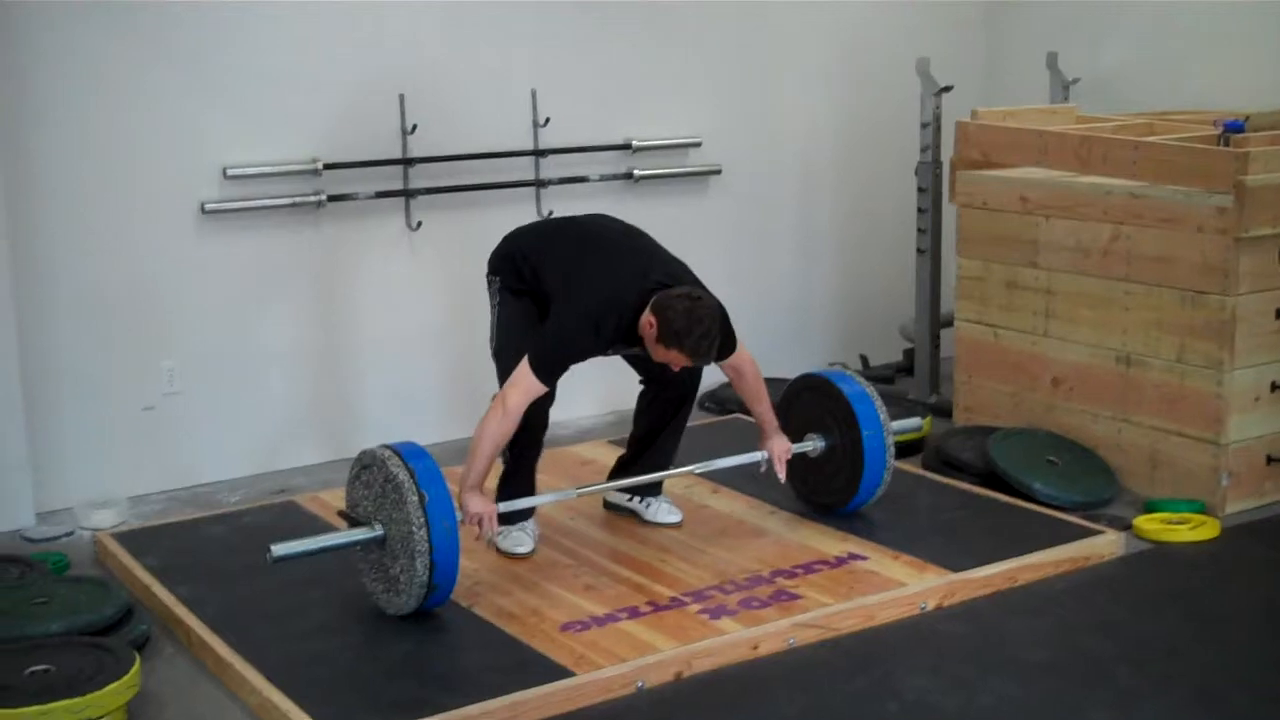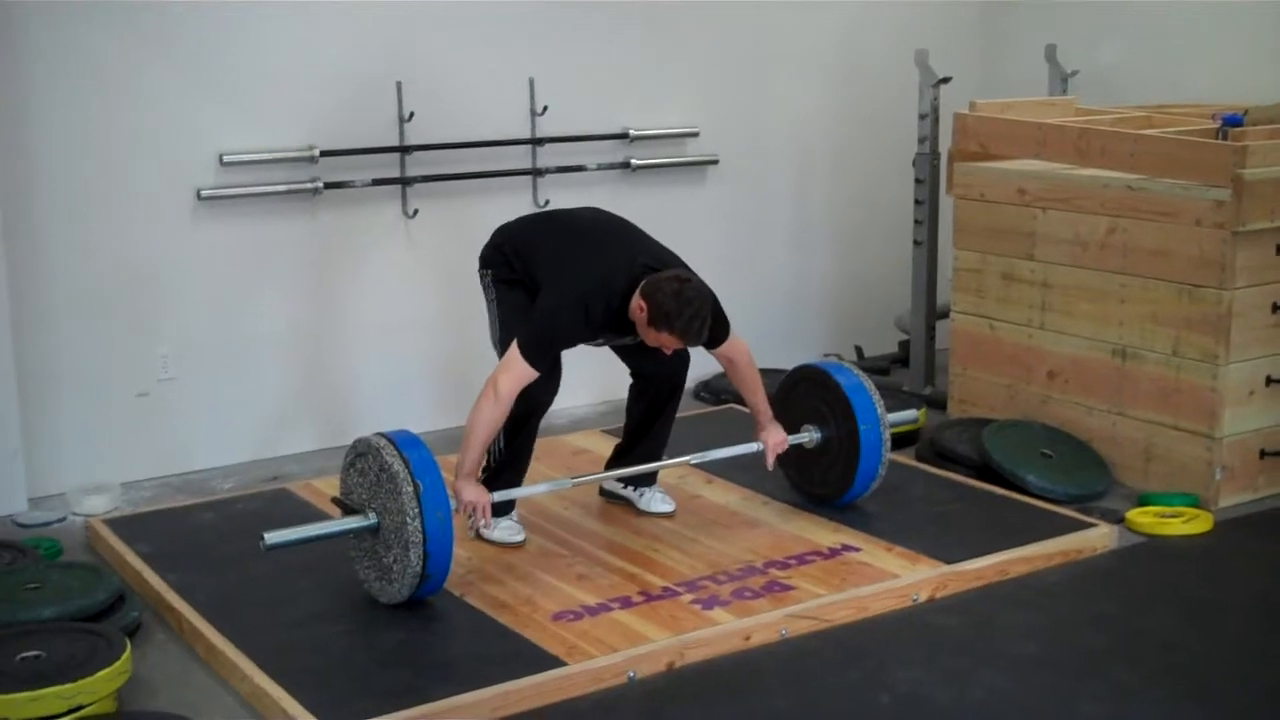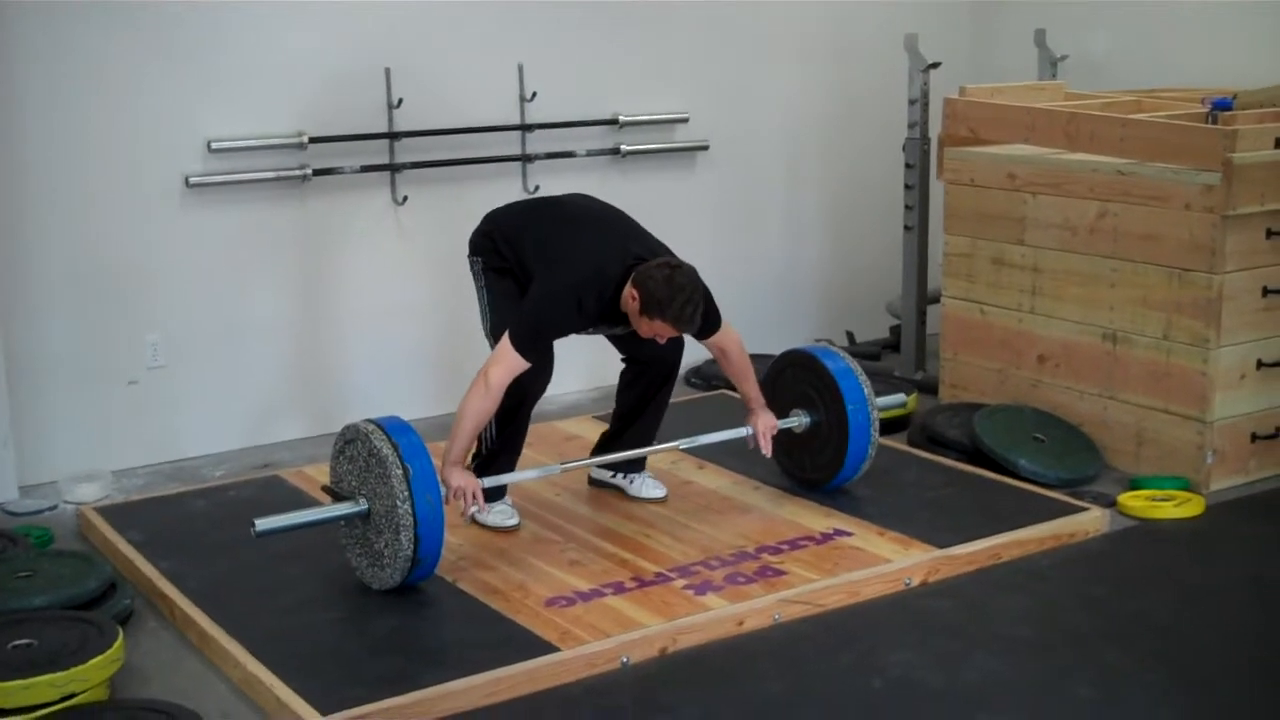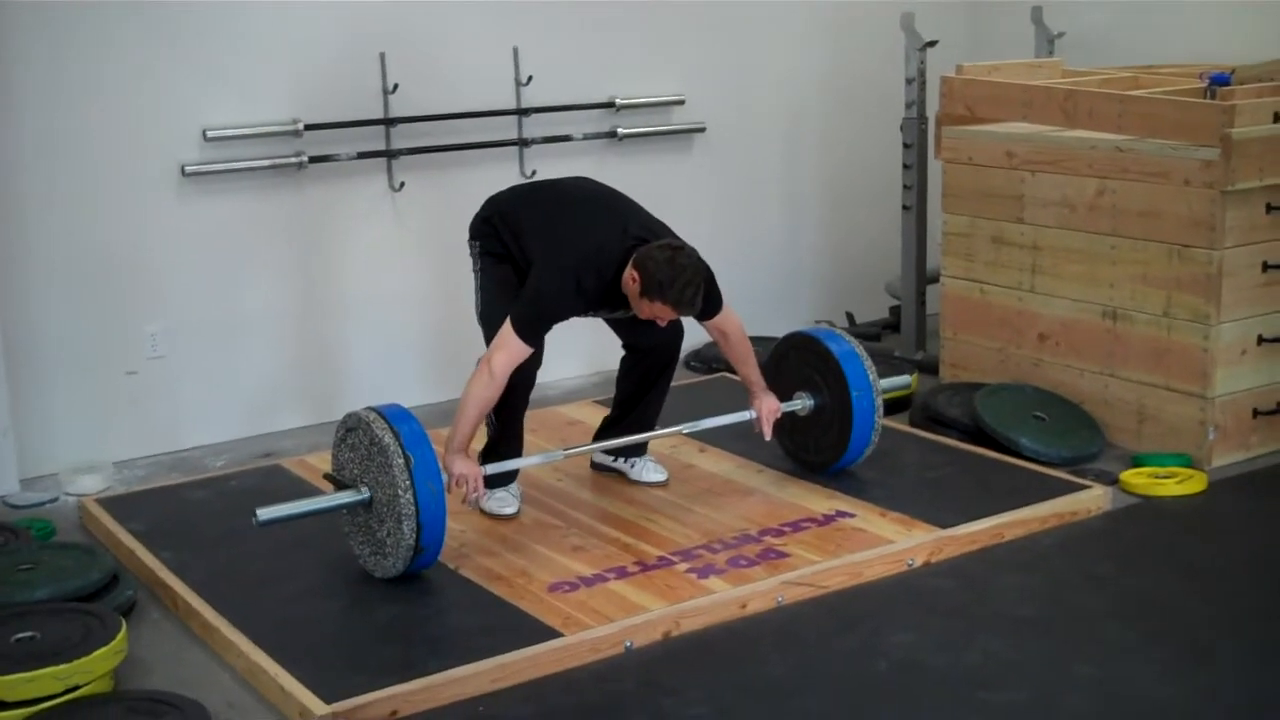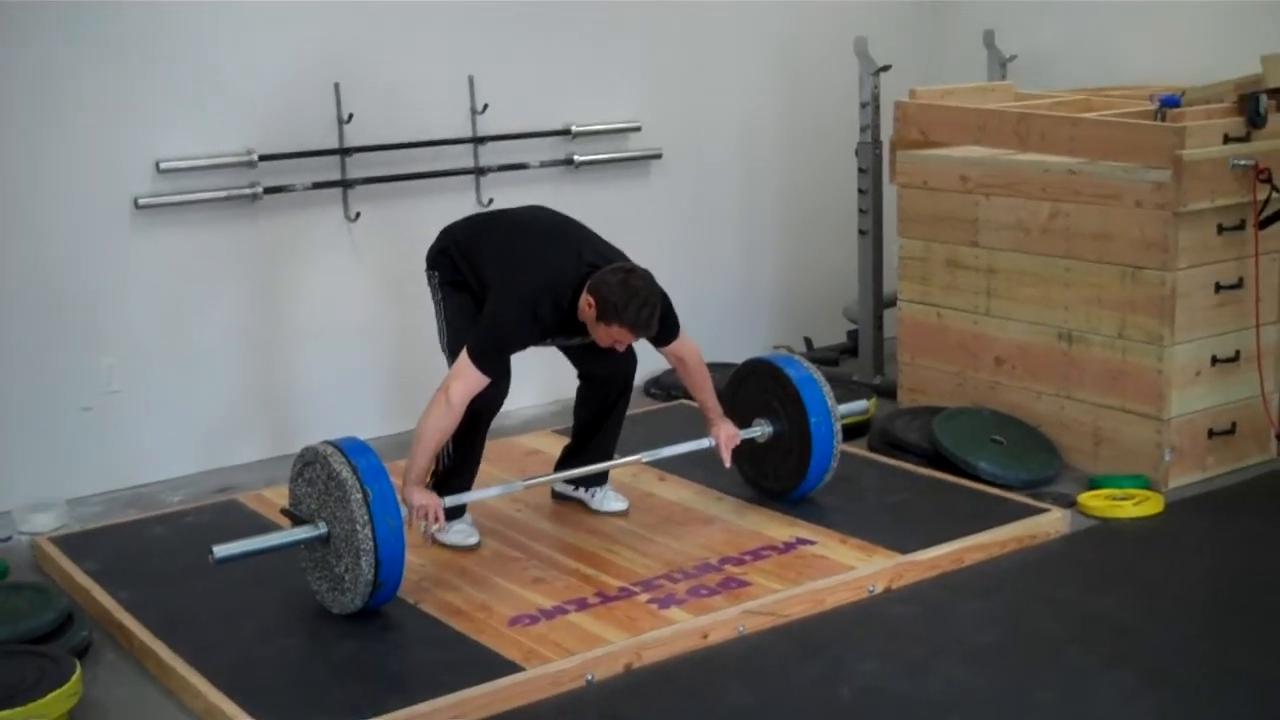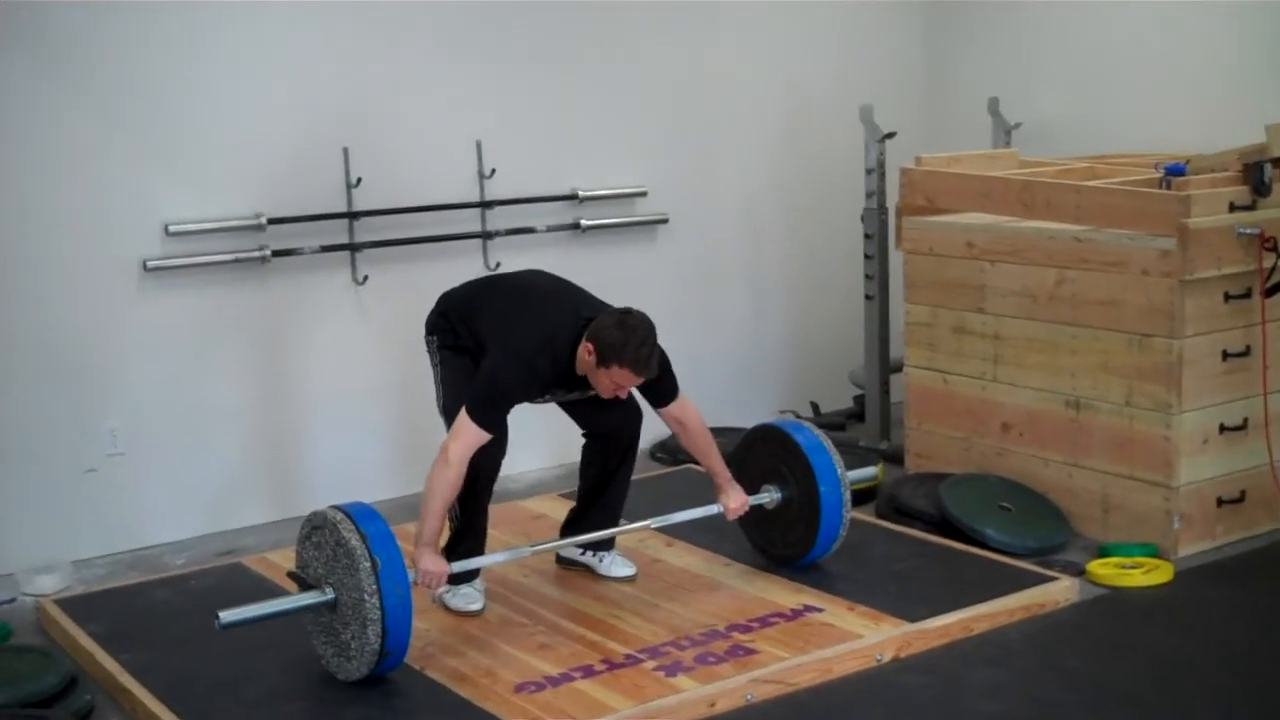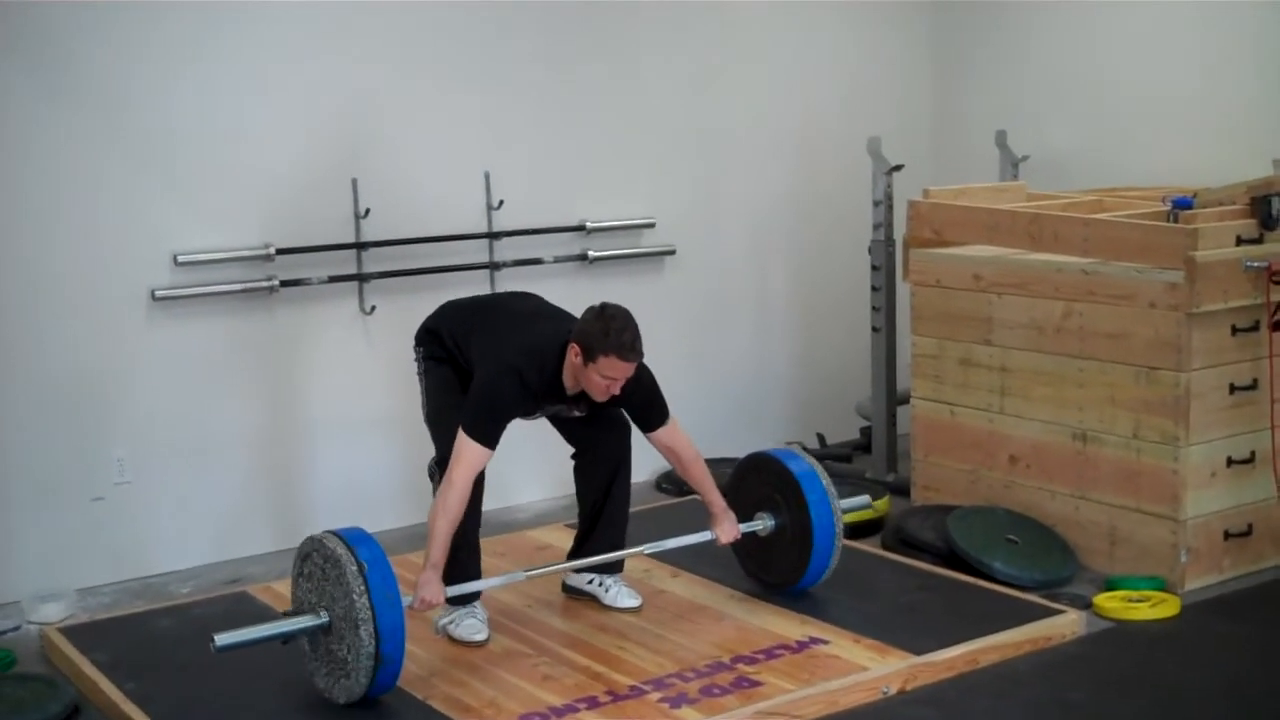
dt=0.5s
person 1, frame 1
left shoulder: (695, 311)
right shoulder: (591, 318)
left elbow: (739, 365)
right elbow: (512, 400)
left wrist: (771, 432)
right wrist: (471, 490)
right hip: (520, 273)
left knee: (679, 380)
right knee: (534, 392)
left ankle: (634, 487)
right ankle: (512, 513)
person 1, frame 2
left shoulder: (687, 297)
right shoulder: (579, 305)
left elbow: (733, 354)
right elbow: (502, 386)
left wrist: (765, 422)
right wrist: (466, 478)
right hip: (511, 267)
left knee: (668, 367)
right knee: (536, 383)
left ankle: (629, 477)
right ankle: (495, 503)
person 1, frame 3
left shoulder: (676, 288)
right shoulder: (571, 294)
left elbow: (726, 345)
right elbow: (495, 376)
left wrist: (757, 408)
right wrist: (453, 466)
right hip: (501, 253)
left knee: (662, 355)
right knee: (529, 370)
left ankle: (618, 462)
right ankle: (487, 486)
person 1, frame 4
left shoulder: (679, 268)
right shoulder: (572, 278)
left elbow: (725, 327)
right elbow: (497, 365)
left wrist: (758, 391)
right wrist: (456, 454)
left knee: (662, 340)
right knee: (519, 358)
left ankle: (618, 447)
right ankle: (497, 476)
person 1, frame 5
left shoulder: (637, 295)
right shoulder: (527, 305)
left elbow: (682, 354)
right elbow: (454, 394)
left wrist: (716, 418)
right wrist: (413, 485)
right hip: (458, 267)
left knee: (615, 368)
right knee: (488, 384)
left ankle: (580, 478)
right ankle: (447, 505)
person 1, frame 6
left shoulder: (633, 353)
right shoulder: (525, 362)
left elbow: (682, 417)
right elbow: (455, 453)
left wrist: (724, 483)
right wrist: (427, 548)
right hip: (458, 336)
left knee: (621, 422)
right knee: (484, 448)
left ankle: (585, 542)
right ankle: (458, 572)
person 1, frame 7
left shoulder: (624, 370)
right shoulder: (513, 373)
left elbow: (673, 443)
right elbow: (461, 474)
left wrist: (719, 511)
right wrist: (431, 573)
right hip: (447, 352)
left knee: (609, 438)
right knee: (452, 459)
left ankle: (591, 569)
right ankle: (460, 600)
